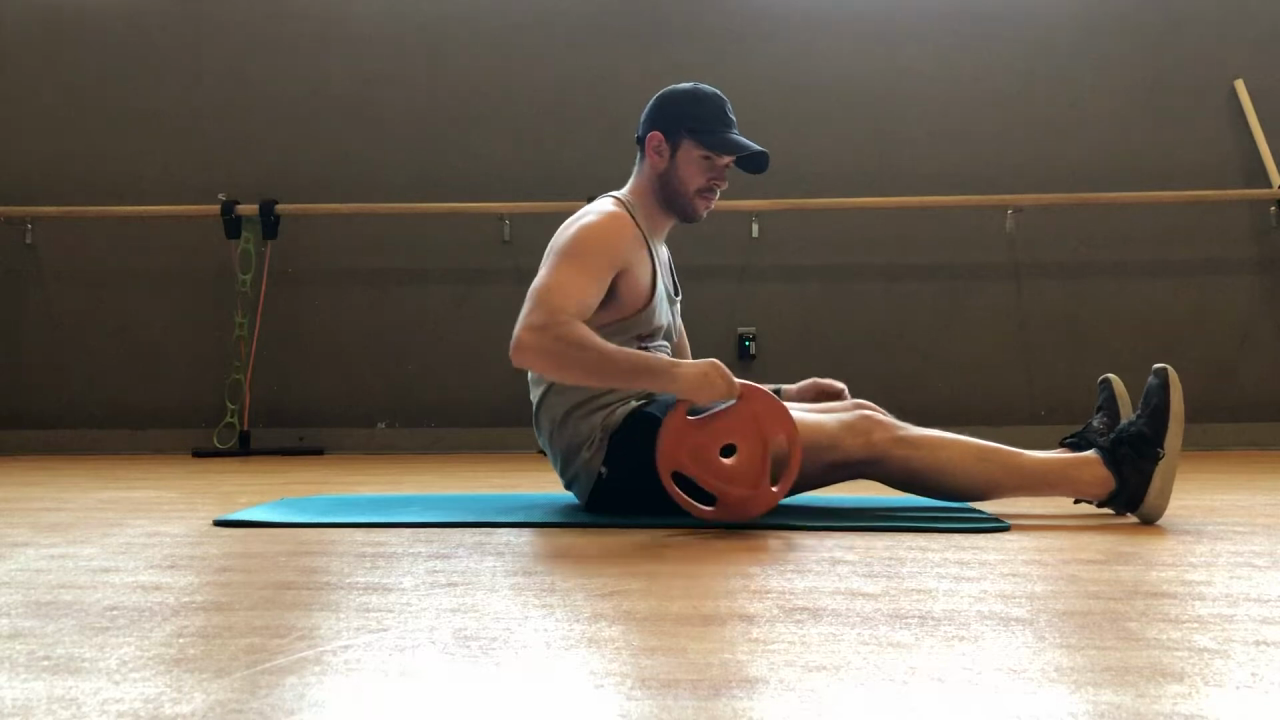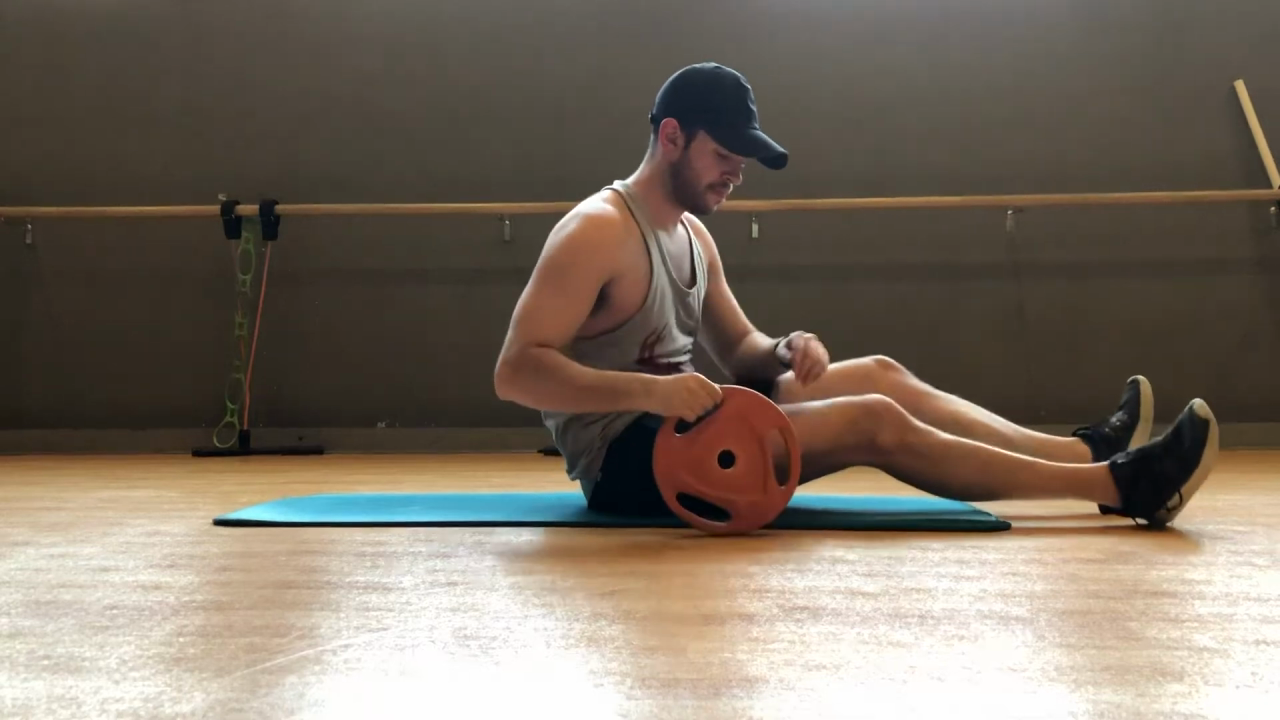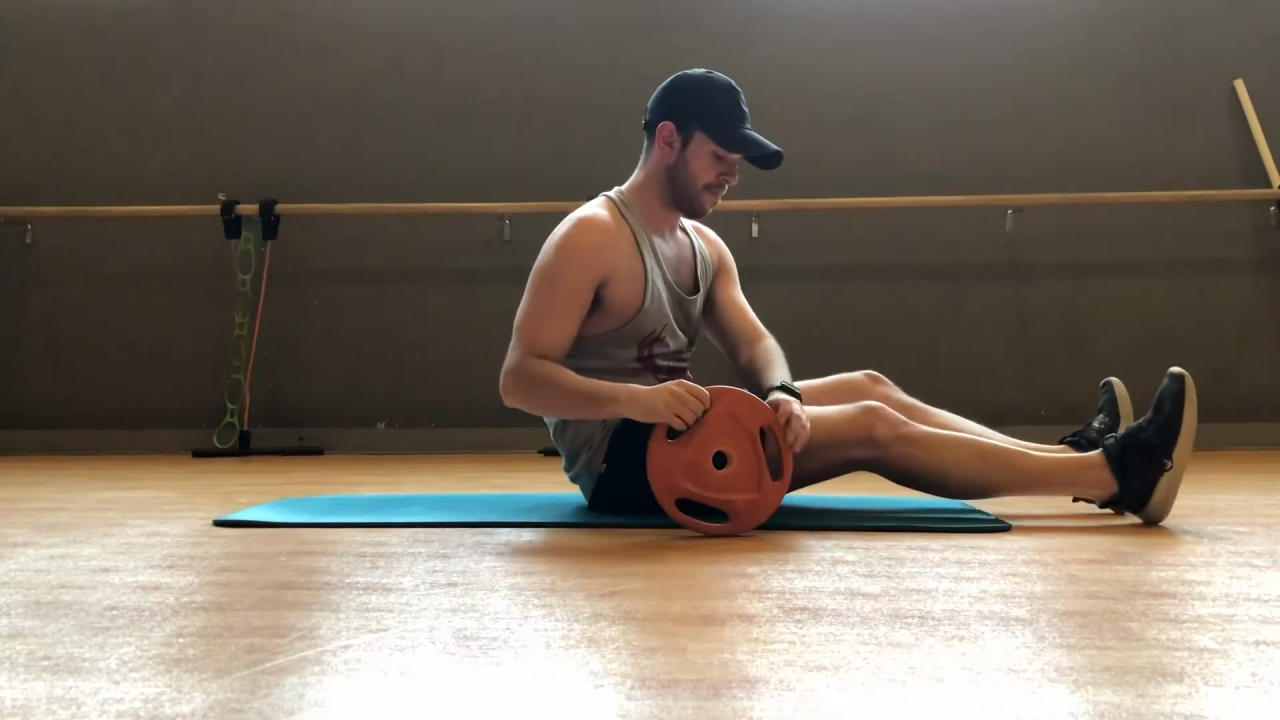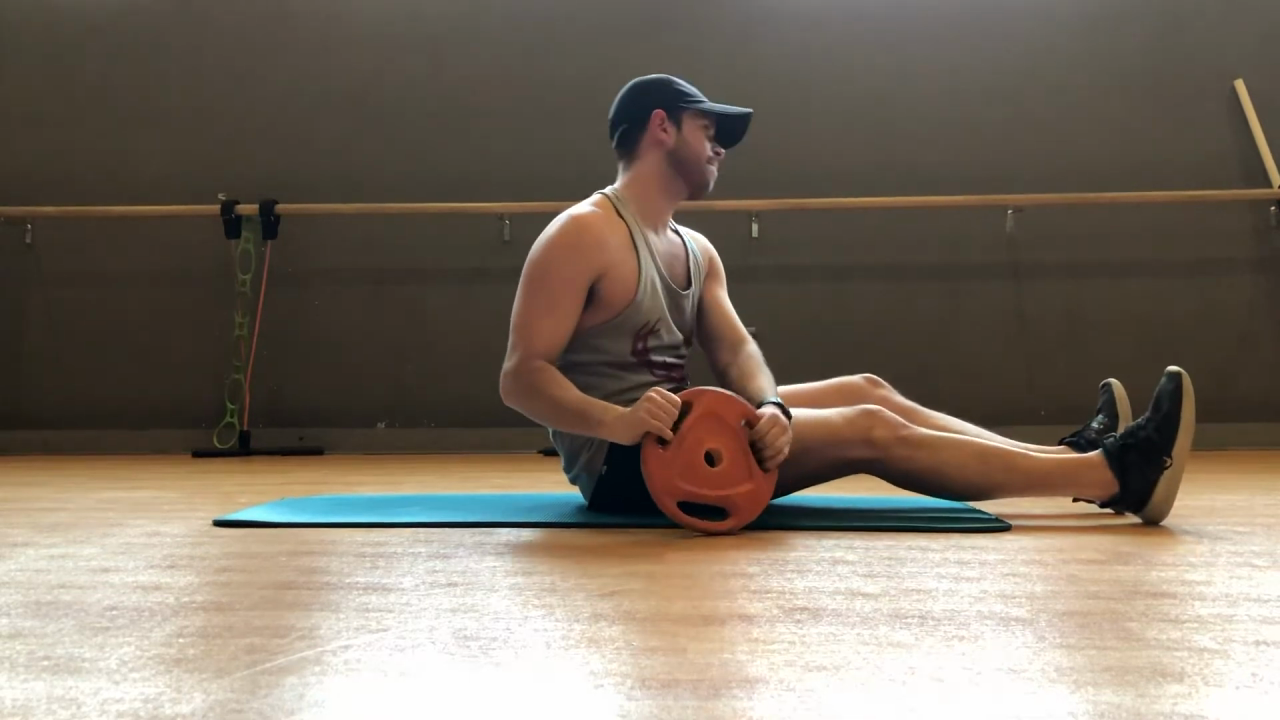
dt=0.7s
person 1, frame 1
left shoulder: (653, 250)
right shoulder: (604, 229)
right elbow: (533, 342)
left wrist: (782, 396)
right wrist: (676, 376)
left hip: (642, 435)
right hip: (615, 451)
left knee: (858, 417)
right knee: (863, 438)
left ankle: (1080, 461)
right ankle: (1111, 474)
person 1, frame 2
left shoulder: (692, 235)
right shoulder: (597, 232)
left elbow: (736, 346)
right elbow: (515, 372)
left wrist: (783, 352)
right wrist: (649, 390)
left hip: (676, 430)
right hip: (624, 457)
left knee: (882, 376)
right knee: (876, 424)
left ankle: (1087, 454)
right ankle: (1121, 487)
person 1, frame 3
left shoulder: (703, 245)
right shoulder: (590, 237)
left elbow: (754, 344)
right elbow: (520, 379)
left wrist: (781, 393)
right wrist: (634, 399)
left hip: (673, 437)
right hip: (622, 459)
left knee: (869, 388)
right knee: (871, 428)
left ankle: (1077, 458)
right ankle: (1112, 474)
person 1, frame 4
left shoulder: (693, 249)
right shoulder: (581, 235)
left elbow: (736, 350)
right elbow: (520, 379)
left wrist: (766, 410)
right wrist: (616, 421)
left hip: (672, 437)
right hip: (622, 462)
left knee: (865, 392)
right knee: (868, 433)
left ankle: (1074, 457)
right ankle: (1117, 475)
